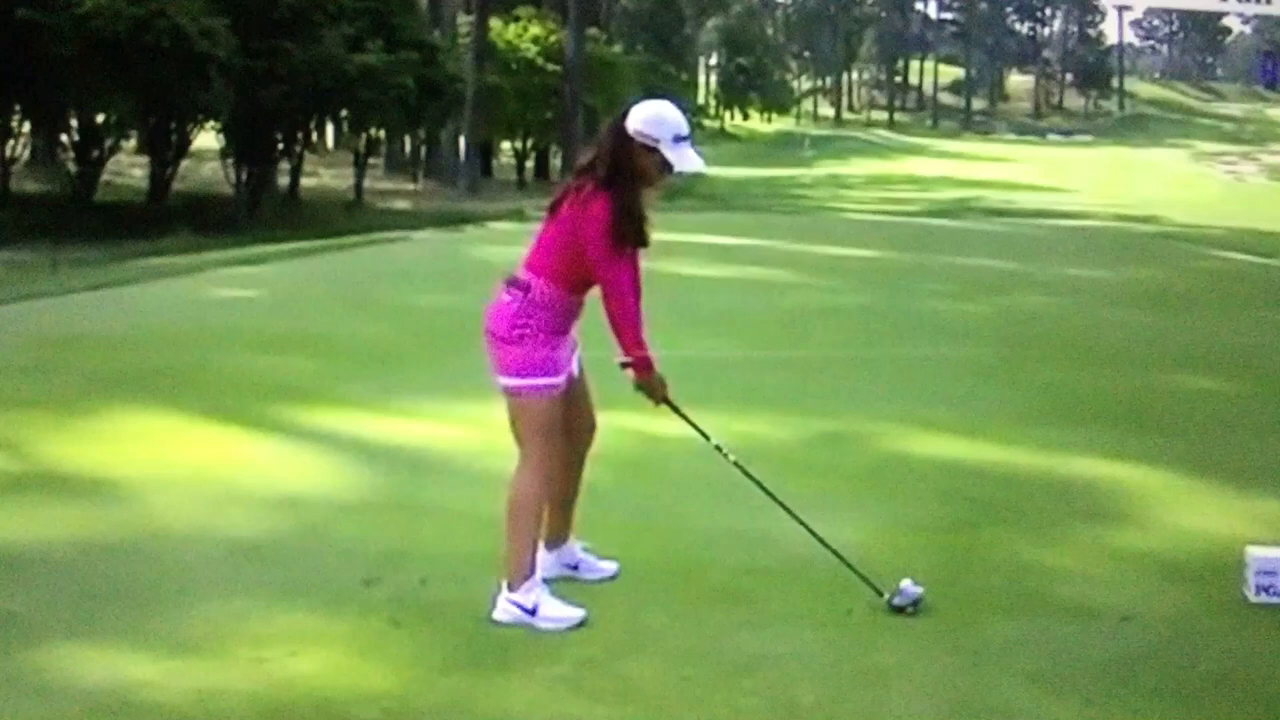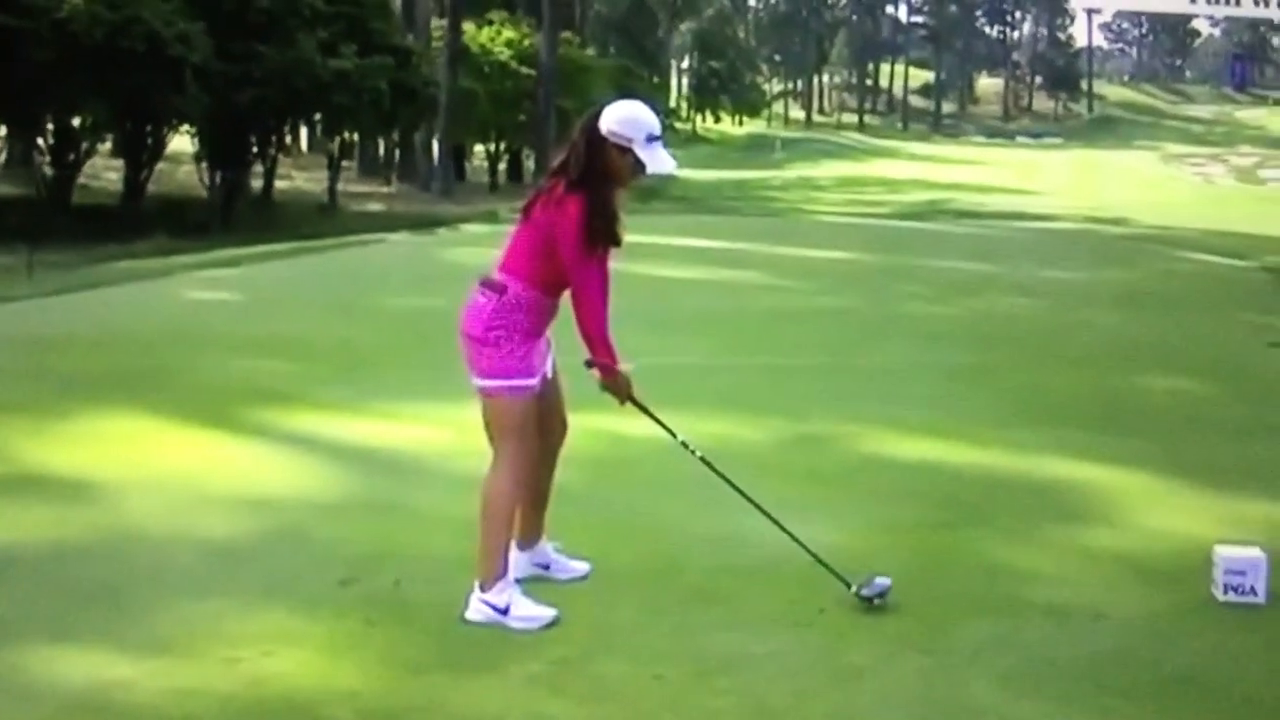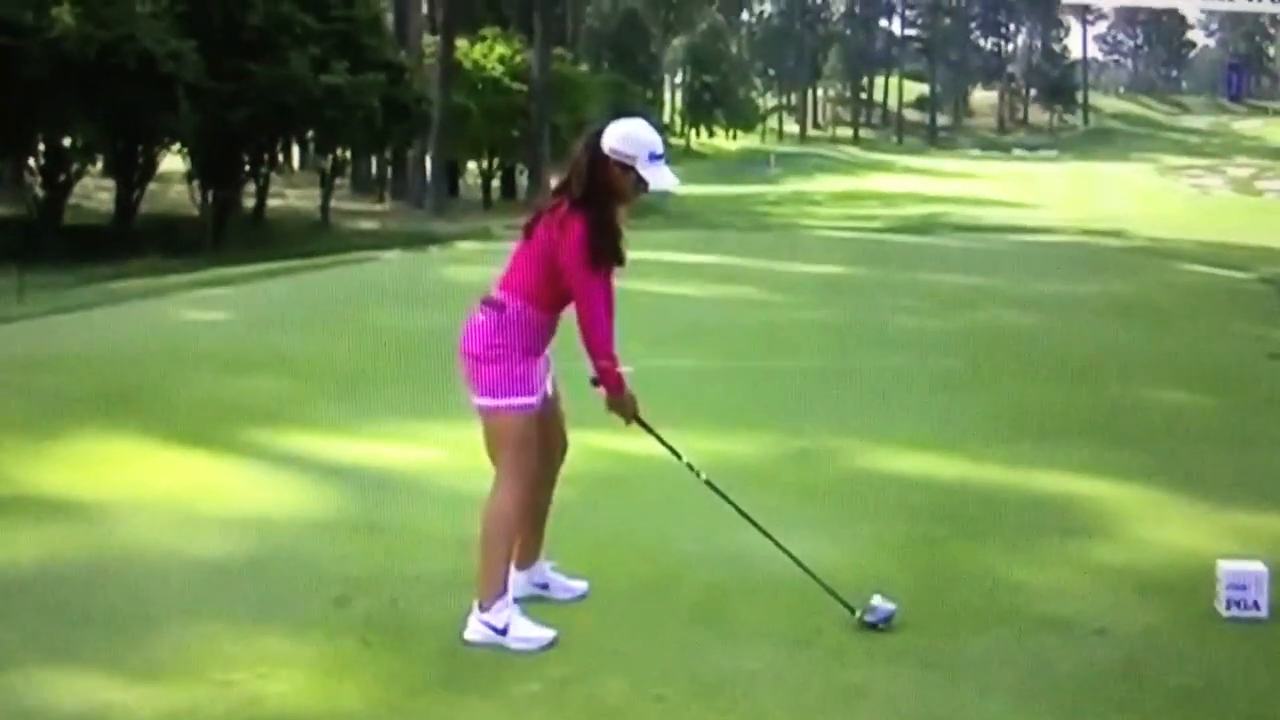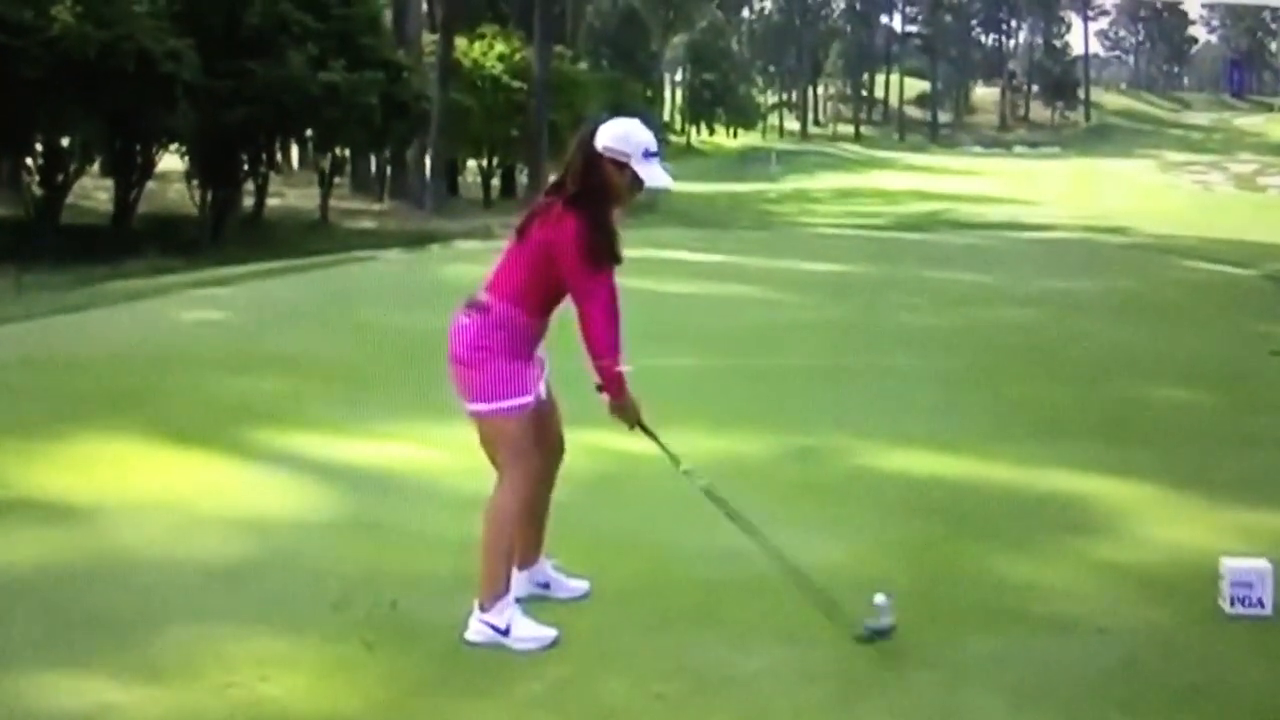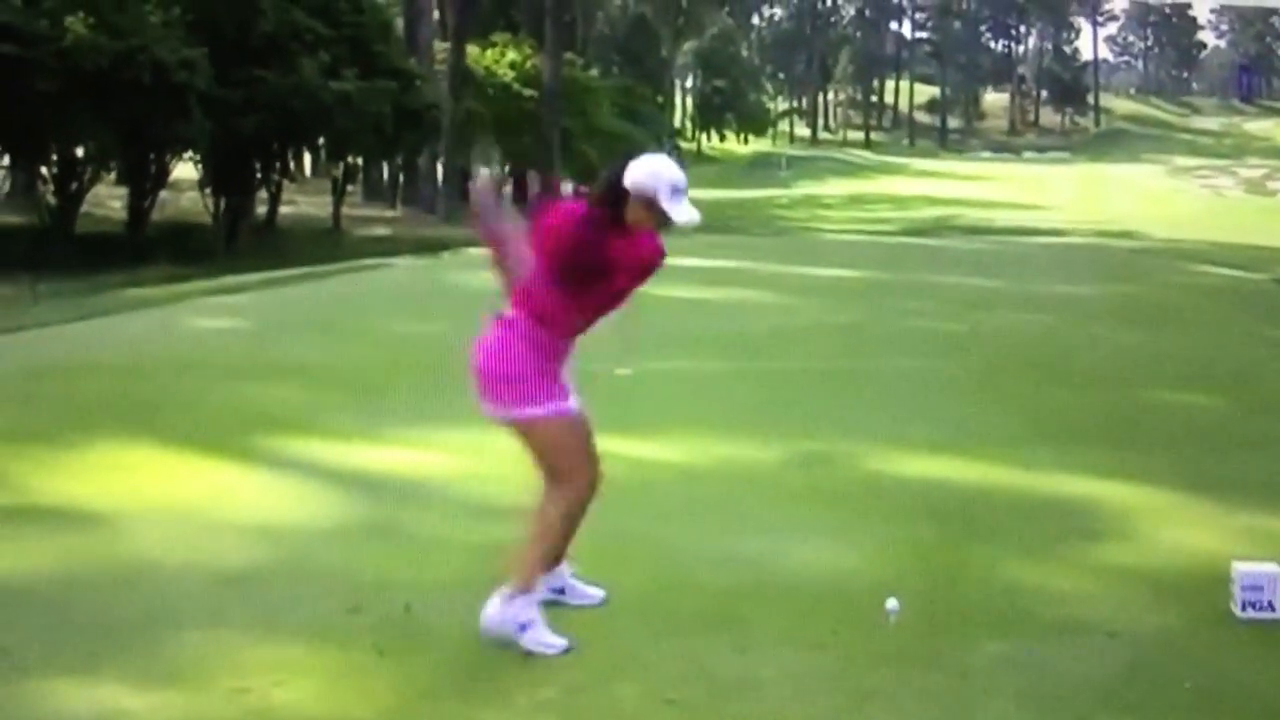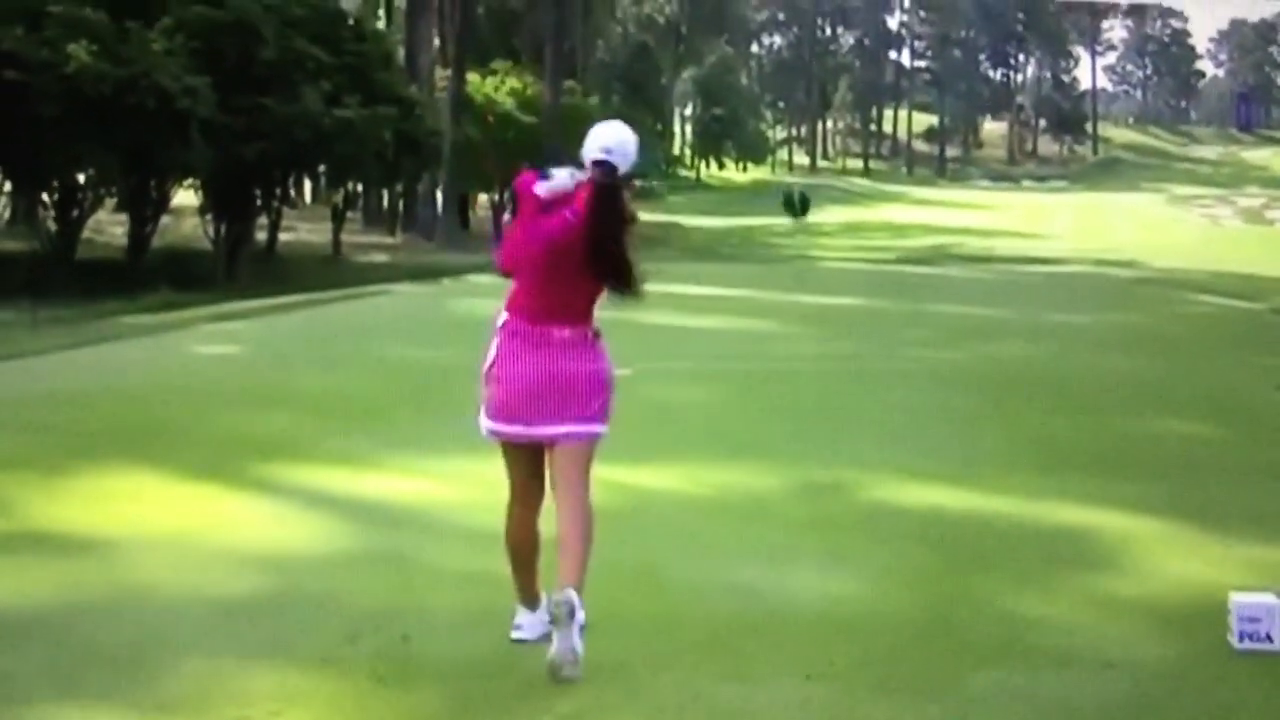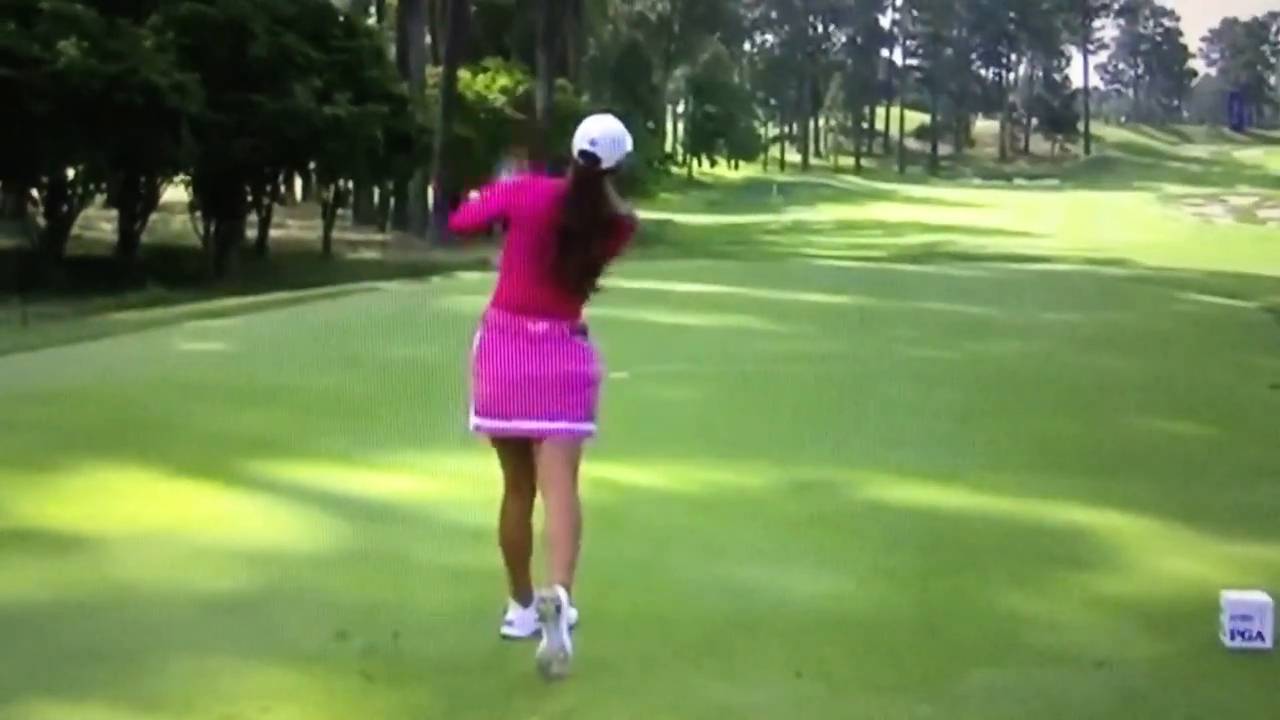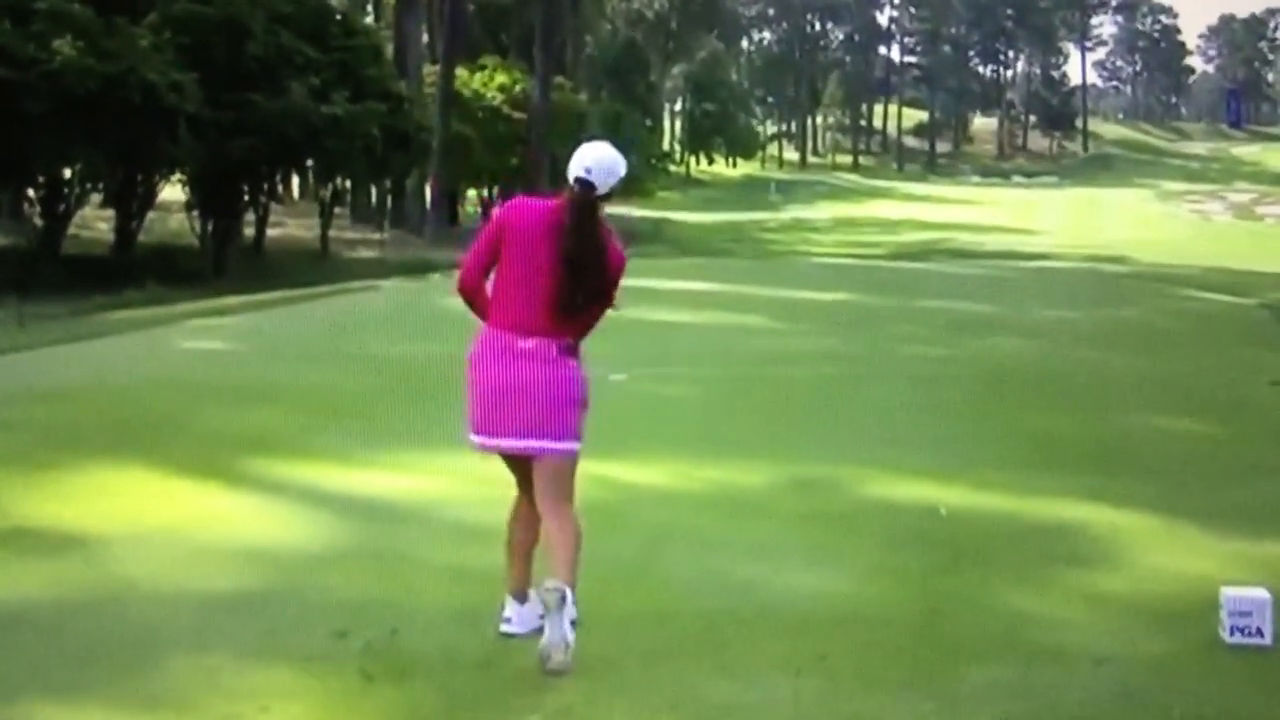
dt=0.7s
person 1, frame 1
left shoulder: (618, 198)
right shoulder: (597, 205)
left elbow: (626, 279)
right elbow: (615, 292)
left wrist: (638, 355)
right wrist: (644, 365)
left hip: (553, 324)
right hip: (525, 324)
left knee: (580, 431)
right knee: (540, 455)
left ankle: (557, 549)
right ankle: (518, 592)
person 1, frame 2
left shoulder: (591, 198)
right shoulder: (570, 204)
left elbow: (594, 282)
right elbow: (584, 292)
left wrist: (605, 357)
right wrist: (607, 365)
left hip: (527, 325)
right hip: (501, 325)
left knee: (551, 433)
right knee: (513, 455)
left ankle: (529, 550)
right ankle: (490, 592)
person 1, frame 3
left shoulder: (596, 216)
right shoulder: (573, 223)
left elbow: (601, 298)
right elbow: (589, 309)
left wrist: (609, 372)
right wrist: (614, 384)
left hip: (526, 342)
right hip: (501, 341)
left knee: (551, 451)
right knee: (515, 473)
left ankle: (527, 569)
right ankle: (490, 612)
person 1, frame 4
left shoulder: (592, 216)
right shoulder: (567, 221)
left elbow: (604, 297)
right elbow: (589, 308)
left wrist: (613, 374)
right wrist: (616, 386)
left hip: (517, 344)
right hip: (490, 343)
left knee: (549, 453)
right knee: (519, 473)
left ankle: (529, 569)
right ankle: (491, 613)
person 1, frame 5
left shoulder: (647, 254)
right shoulder: (571, 219)
right elbow: (515, 268)
right wrist: (498, 225)
left hip: (540, 359)
right hip: (517, 356)
left knee: (582, 475)
right knee: (572, 480)
left ankle: (546, 574)
right ankle: (511, 605)
person 1, frame 6
left shoulder: (569, 221)
right shoulder: (611, 216)
left elbow: (512, 262)
right elbow: (531, 186)
left wrist: (537, 196)
right wrist: (545, 190)
left hip: (520, 355)
right hip: (579, 362)
left knee: (524, 495)
right knee: (572, 492)
left ankle: (530, 611)
right ankle: (568, 600)
person 1, frame 7
left shoulder: (525, 192)
right shoulder: (616, 223)
left elbow: (460, 223)
left wrist: (503, 189)
left hip: (503, 346)
right hip: (564, 355)
left knee: (517, 489)
right knee: (560, 488)
left ankle: (522, 607)
right ankle: (558, 598)
person 1, frame 8
left shoulder: (514, 213)
right shoulder: (609, 252)
left elbow: (468, 282)
right elbow: (581, 325)
left hip: (495, 364)
right hip: (554, 371)
left knee: (529, 492)
right knee: (556, 503)
left ankle: (519, 604)
right ankle: (560, 594)
